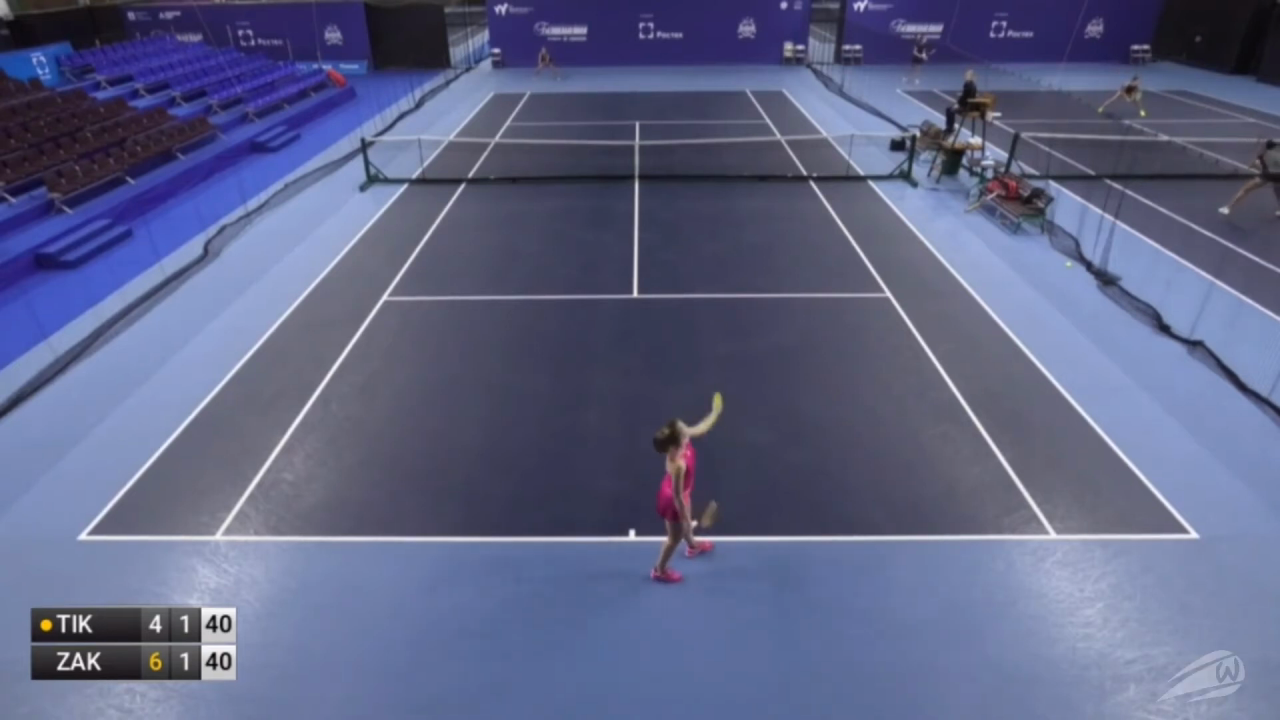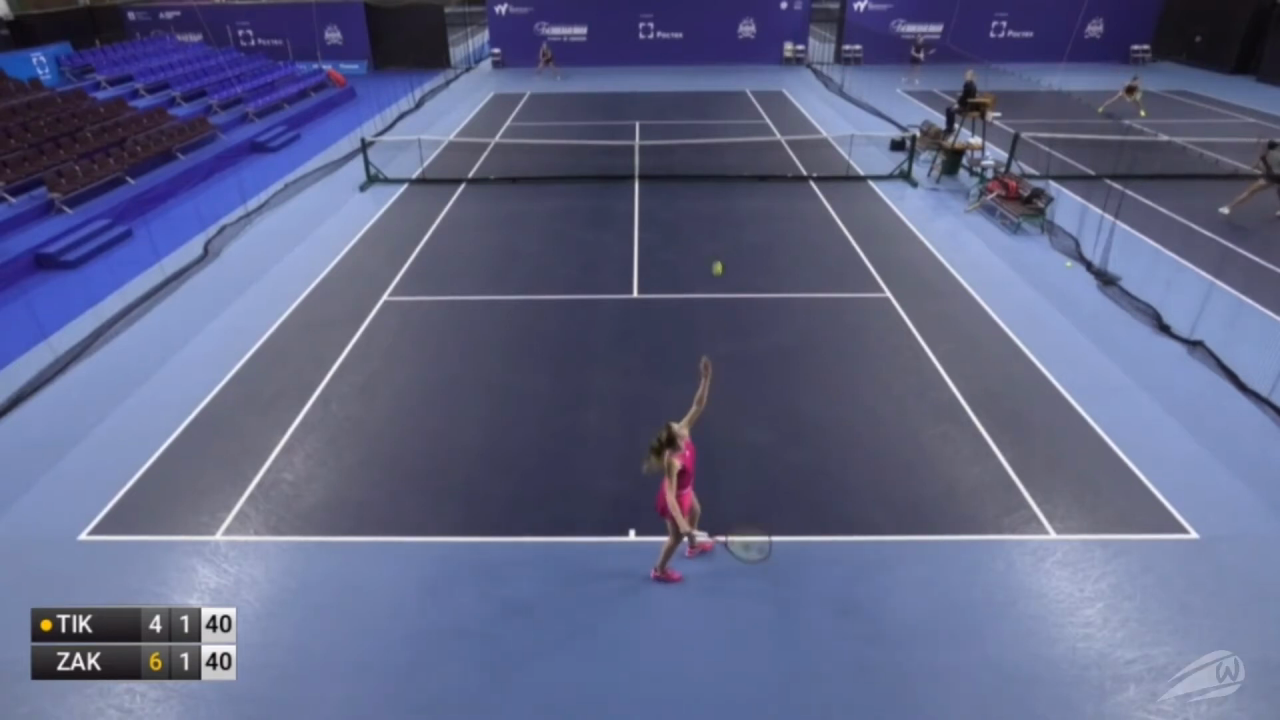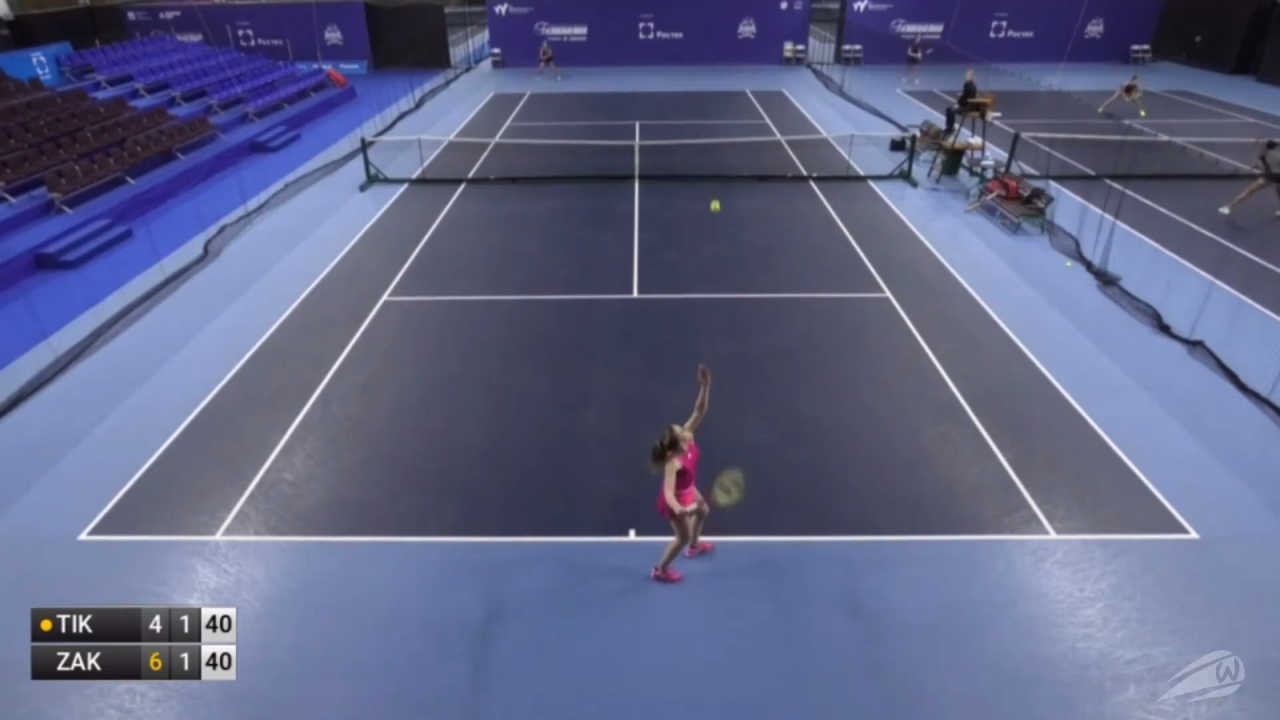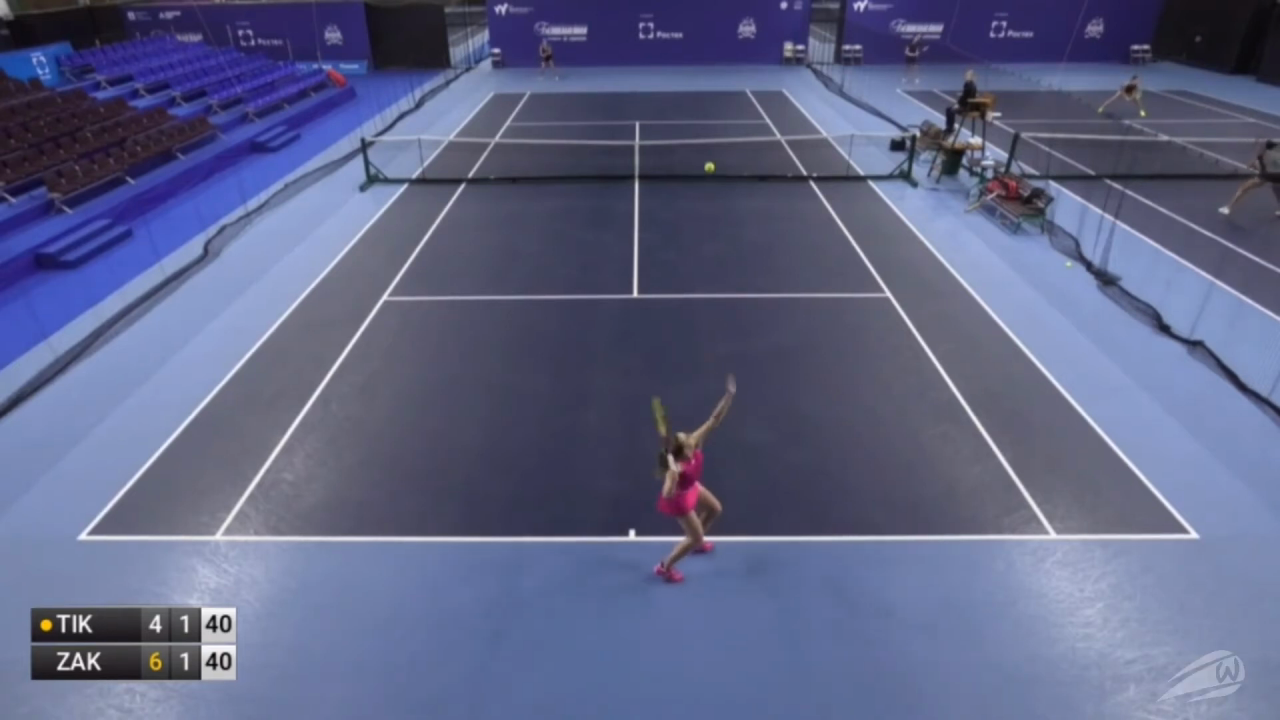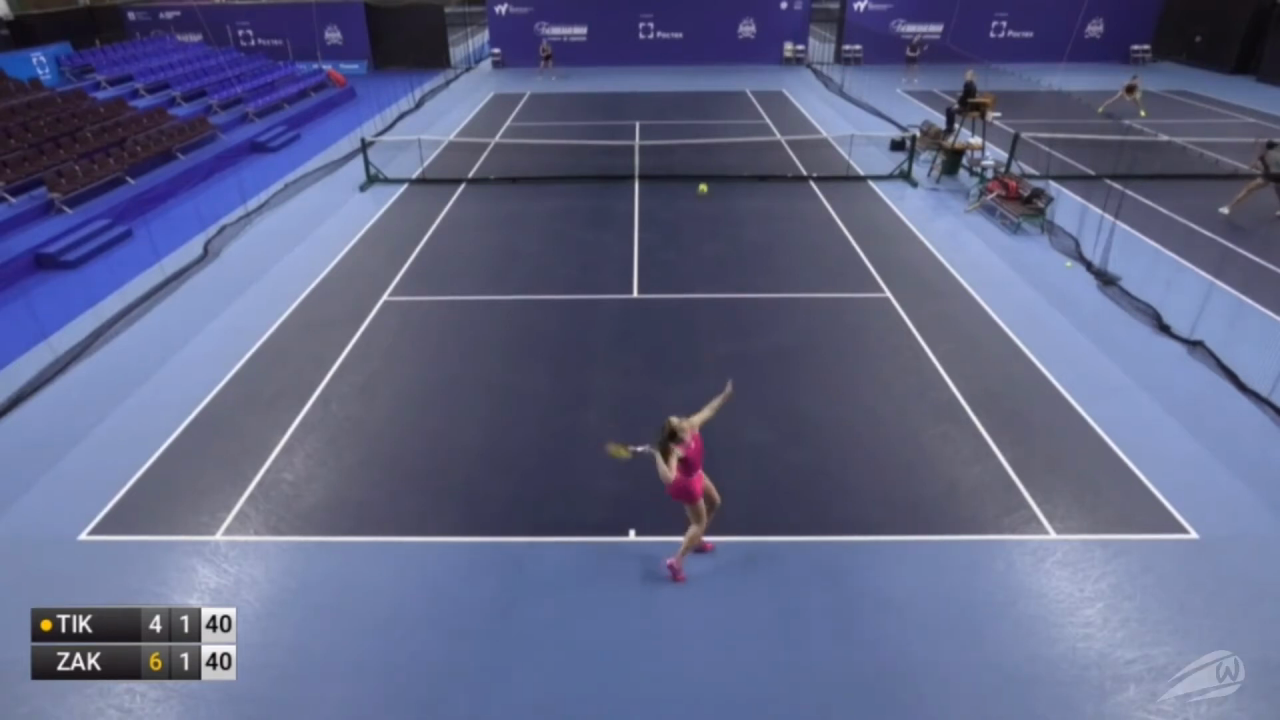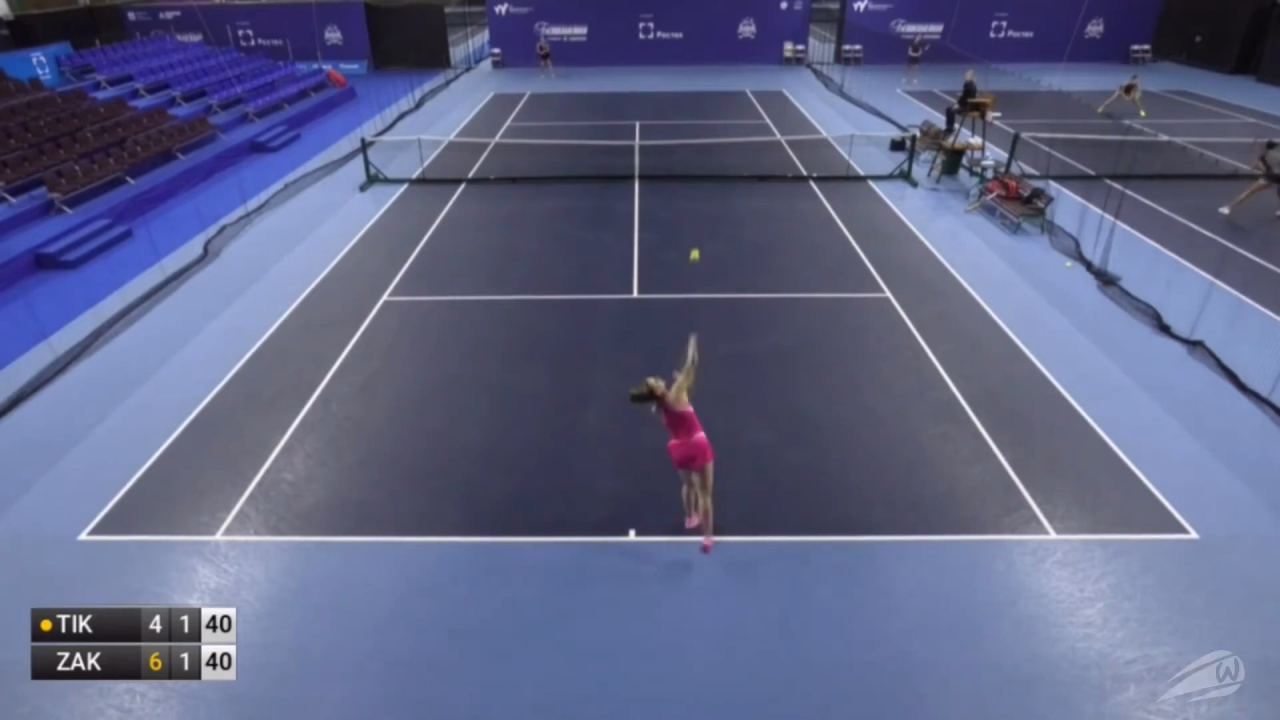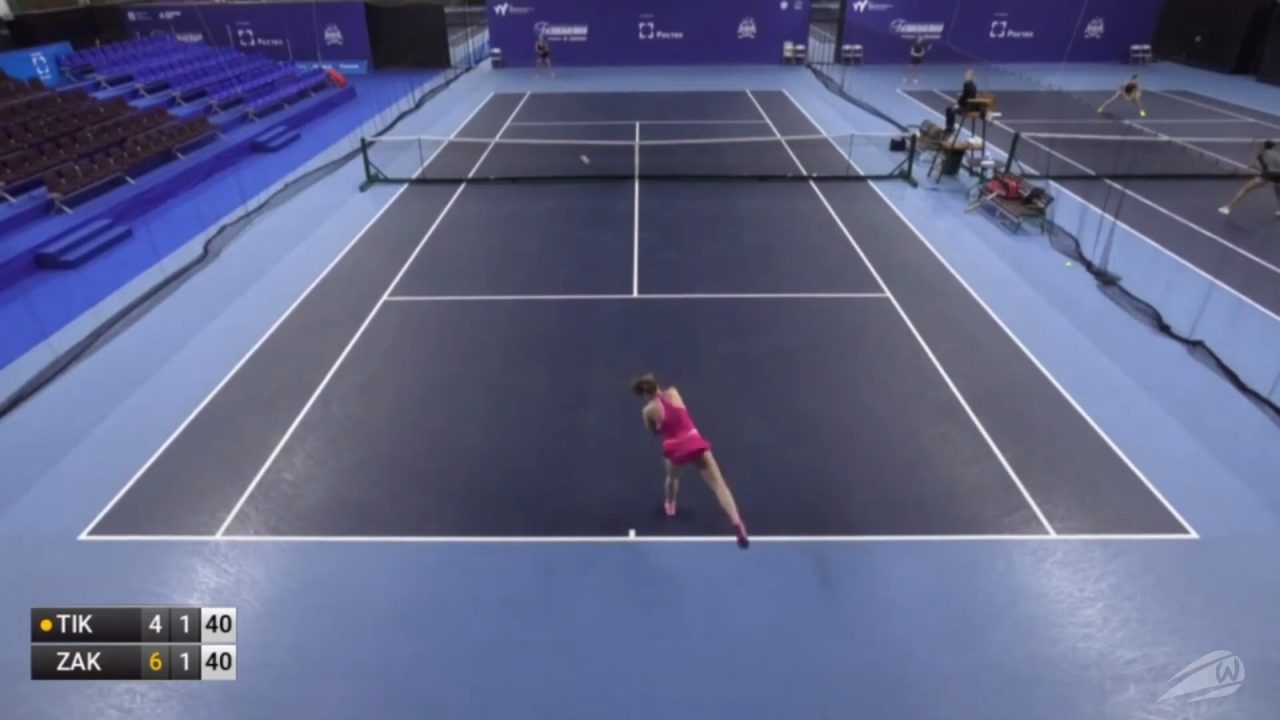
dt=0.2s
person 1, frame 1
left shoulder: (682, 439)
right shoulder: (677, 465)
left elbow: (700, 429)
right elbow: (678, 498)
left wrist: (715, 412)
right wrist: (685, 522)
left hip: (678, 493)
right hip: (672, 500)
left knee: (687, 521)
right knee: (675, 536)
left ankle: (693, 545)
right ankle: (659, 571)
person 1, frame 2
left shoulder: (684, 433)
right shoulder: (672, 462)
left elbow: (698, 407)
right elbow: (671, 496)
left wrist: (705, 378)
right wrist: (682, 525)
left hip: (685, 490)
right hip: (677, 497)
left knee: (695, 512)
right knee: (677, 536)
left ankle: (693, 545)
right ankle: (660, 570)
person 1, frame 3
left shoulder: (687, 436)
right shoulder: (673, 463)
left elbow: (699, 411)
right elbow: (668, 494)
left wrist: (705, 385)
right wrist: (679, 509)
left hip: (688, 489)
right hip: (678, 498)
left knee: (703, 512)
right knee: (682, 537)
left ankle: (695, 545)
right ankle: (660, 570)
person 1, frame 4
left shoulder: (695, 442)
right shoulder: (676, 468)
left elbow: (715, 419)
right elbow: (667, 496)
left wrist: (729, 395)
right wrist: (672, 477)
left hip: (691, 488)
right hip: (679, 499)
left knee: (715, 509)
right knee: (694, 537)
left ankle: (697, 542)
right ankle: (665, 567)
person 1, frame 5
left shoulder: (691, 425)
right shoulder: (676, 450)
left elbow: (709, 410)
right elbow: (668, 479)
left wrist: (725, 394)
right wrist: (657, 454)
left hip: (696, 475)
right hip: (686, 484)
left knee: (714, 503)
right knee: (699, 522)
left ankle: (697, 541)
right ankle: (676, 561)
person 1, frame 6
left shoulder: (661, 403)
right shoulder: (674, 396)
right elbow: (688, 369)
right wrist: (692, 347)
left hip: (678, 449)
right hip: (697, 448)
left knee: (688, 483)
right knee: (705, 492)
left ankle: (691, 516)
right ankle: (708, 537)
person 1, frame 7
left shoulder: (648, 411)
right shoulder: (671, 393)
left hip: (673, 448)
right hip: (692, 442)
left knee: (671, 475)
right knee: (719, 484)
left ankle: (670, 503)
right ankle: (736, 522)
